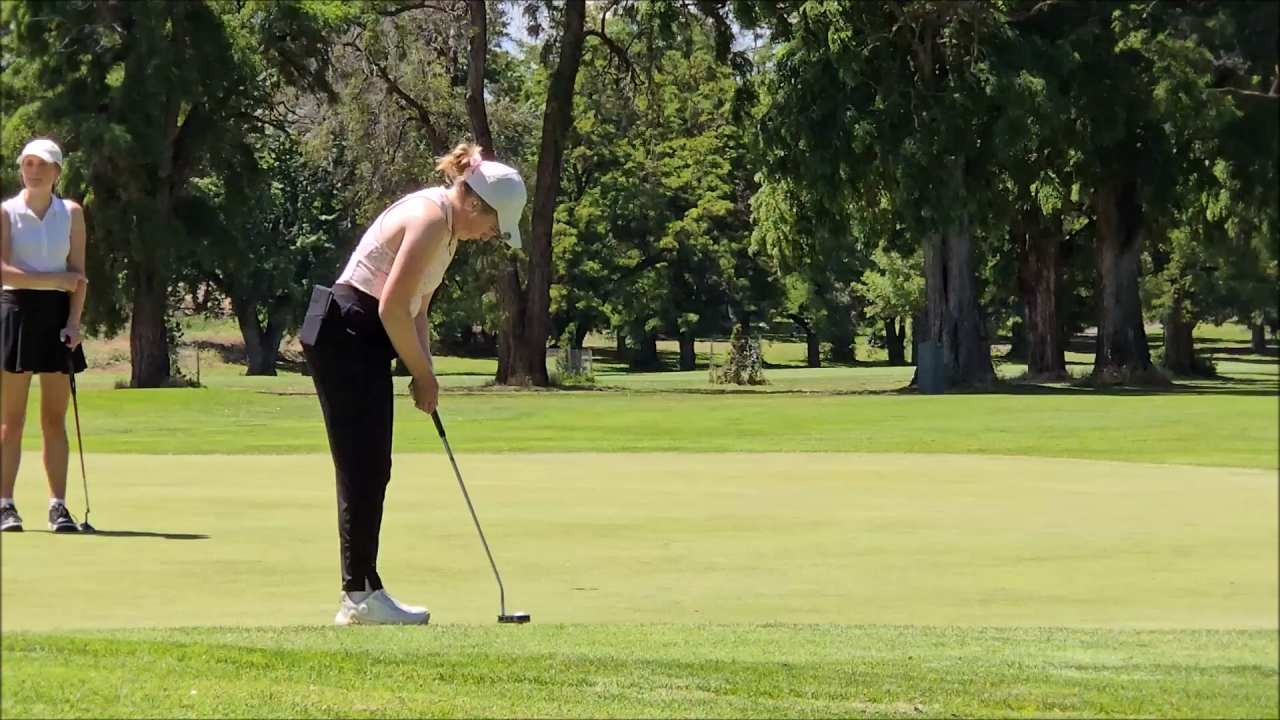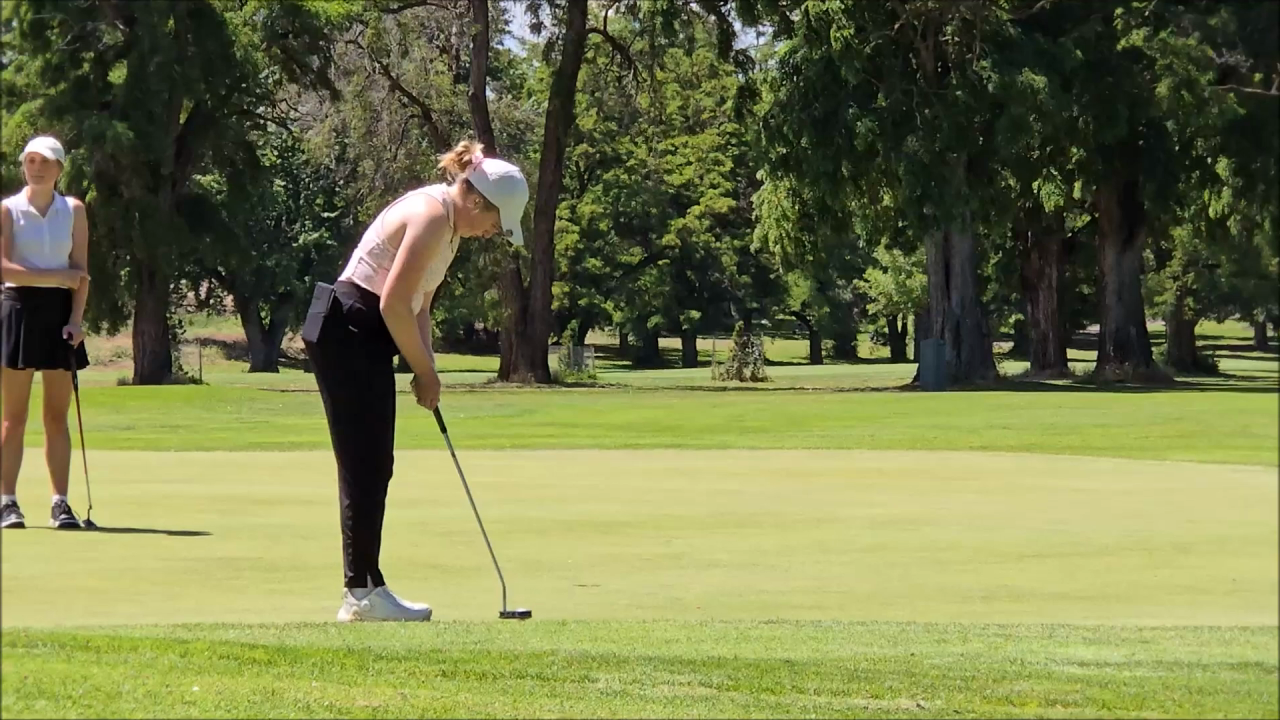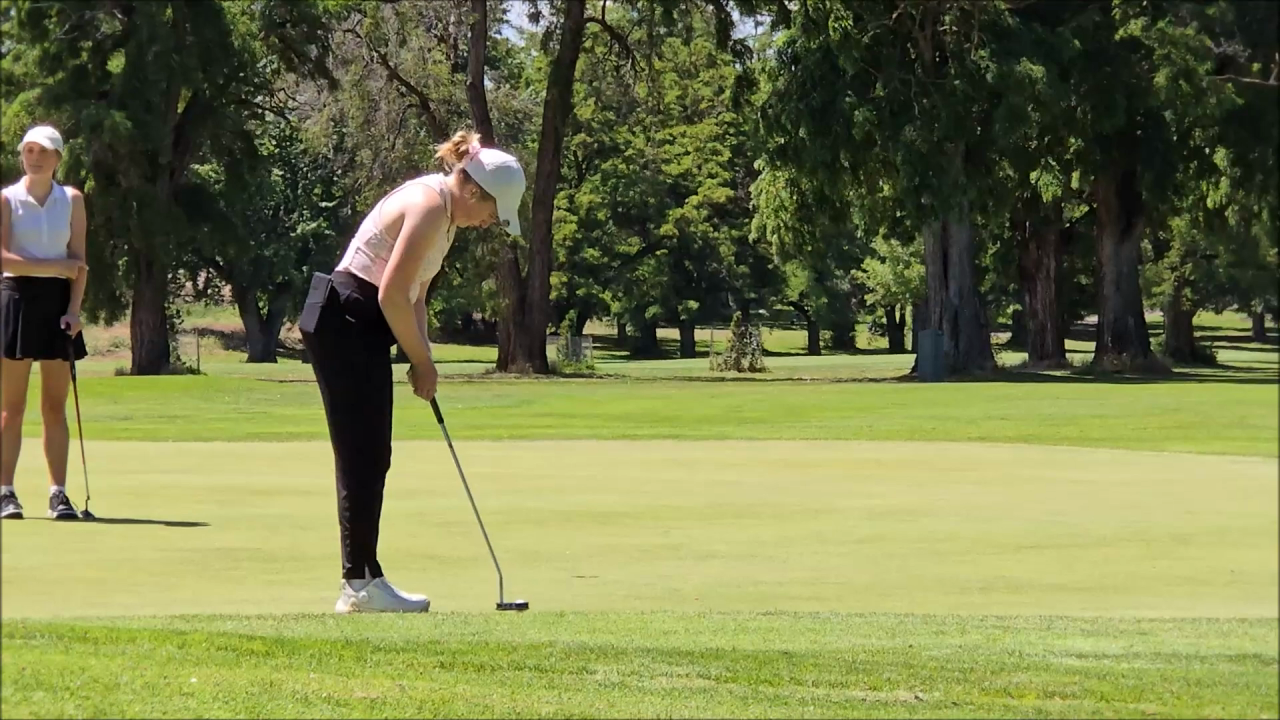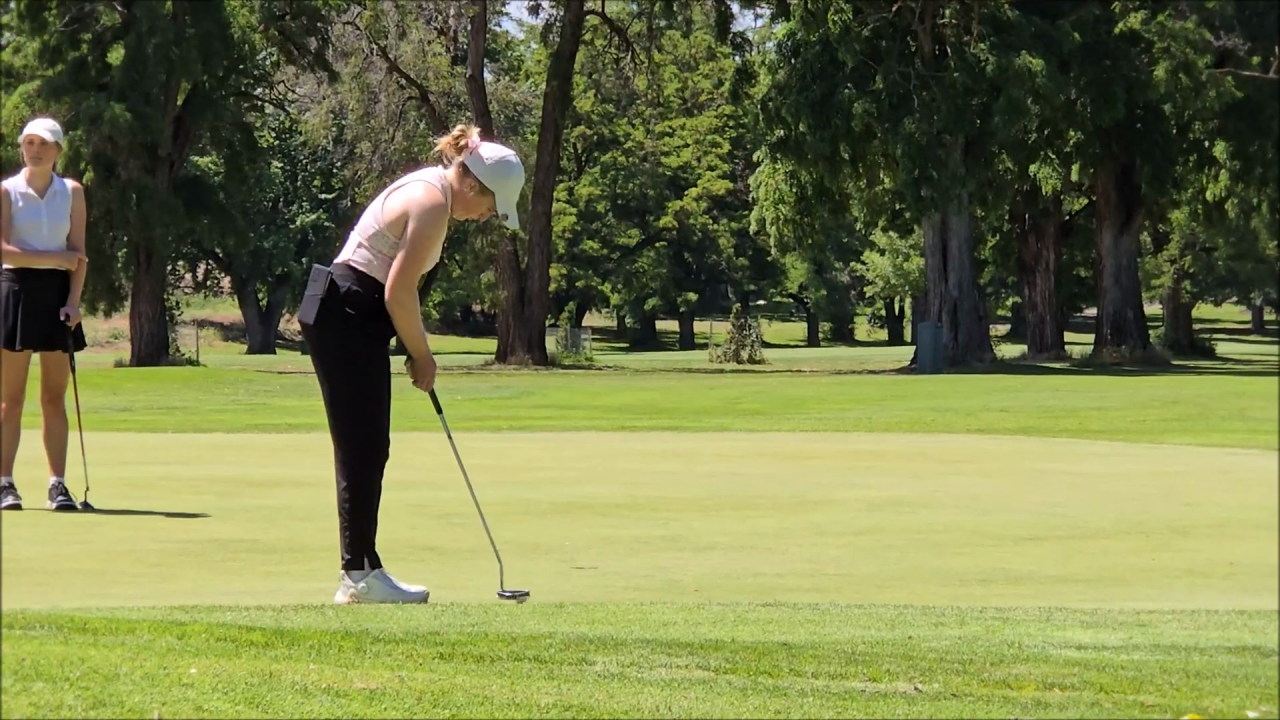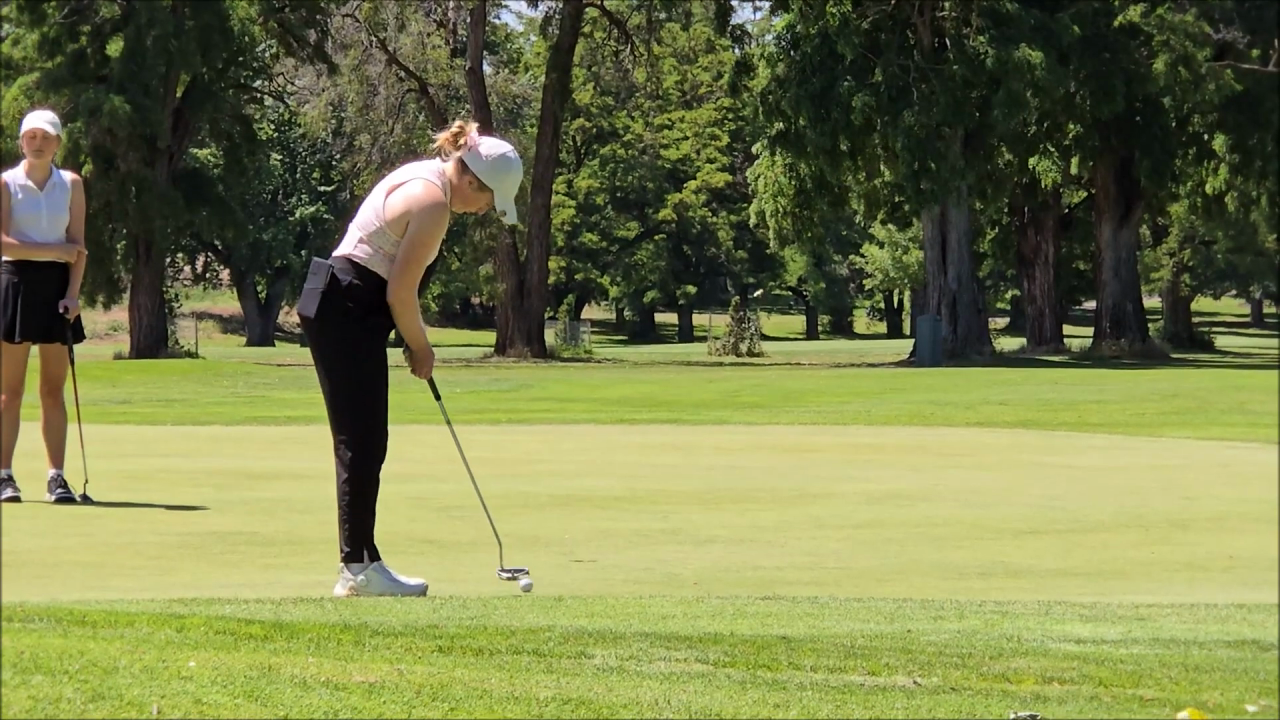
dt=0.2s
person 1, frame 1
left shoulder: (446, 226)
right shoulder: (430, 218)
left elbow: (415, 306)
right elbow: (392, 309)
left wrist: (424, 368)
right wrist: (422, 374)
left hip: (363, 341)
right hip: (346, 337)
left knee: (369, 471)
right knee: (363, 470)
left ankle: (360, 593)
right ankle: (360, 597)
person 1, frame 2
left shoulder: (448, 224)
right shoulder: (432, 215)
left elbow: (418, 303)
right elbow: (393, 304)
left wrist: (427, 366)
right wrist: (424, 371)
left hip: (364, 338)
right hip: (348, 334)
left knee: (371, 467)
right knee: (365, 467)
left ankle: (362, 590)
right ankle: (363, 593)
person 1, frame 3
left shoulder: (442, 211)
right shoulder: (430, 205)
left elbow: (413, 293)
right elbow: (392, 296)
left wrist: (421, 355)
right wrist: (422, 362)
left hip: (359, 327)
right hip: (345, 324)
left knee: (369, 458)
right knee: (364, 458)
left ankle: (360, 581)
right ankle: (361, 584)
person 1, frame 4
left shoulder: (432, 189)
right shoulder: (432, 202)
right elbow: (398, 294)
left wrist: (417, 348)
right wrist: (422, 355)
left hip: (353, 317)
right hip: (345, 316)
left knee: (367, 449)
right knee: (363, 449)
left ankle: (359, 570)
right ankle: (360, 575)
person 1, frame 5
left shoulder: (426, 176)
right shoulder: (433, 200)
right elbow: (400, 292)
left wrist: (413, 340)
right wrist: (420, 346)
left hip: (344, 307)
right hip: (345, 310)
left knee: (363, 442)
right knee: (363, 442)
left ankle: (358, 564)
right ankle: (359, 568)
person 2, frame 1
left shoulder: (72, 213)
left elbow: (78, 274)
left wrist: (74, 321)
right wrist: (54, 278)
left hip: (57, 314)
left knee: (55, 419)
left ankle: (58, 507)
person 2, frame 2
left shoulder: (74, 210)
left elbow: (81, 271)
left wrist: (76, 318)
right wrist: (57, 276)
left hip: (60, 311)
left knee: (57, 417)
left ankle: (61, 503)
person 2, frame 3
left shoulder: (72, 199)
left elbow: (79, 261)
left wrist: (74, 309)
right wrist: (55, 266)
left hip: (58, 301)
left knee: (55, 407)
left ankle: (58, 494)
person 2, frame 4
left shoulder: (72, 191)
left elbow: (78, 252)
left wrist: (74, 300)
right wrist: (54, 256)
left hip: (57, 292)
left knee: (55, 397)
left ankle: (58, 484)
person 2, frame 5
left shoulder: (72, 183)
left elbow: (77, 245)
left wrist: (73, 292)
right wrist: (53, 250)
left hip: (57, 284)
left knee: (53, 390)
left ankle: (56, 477)
